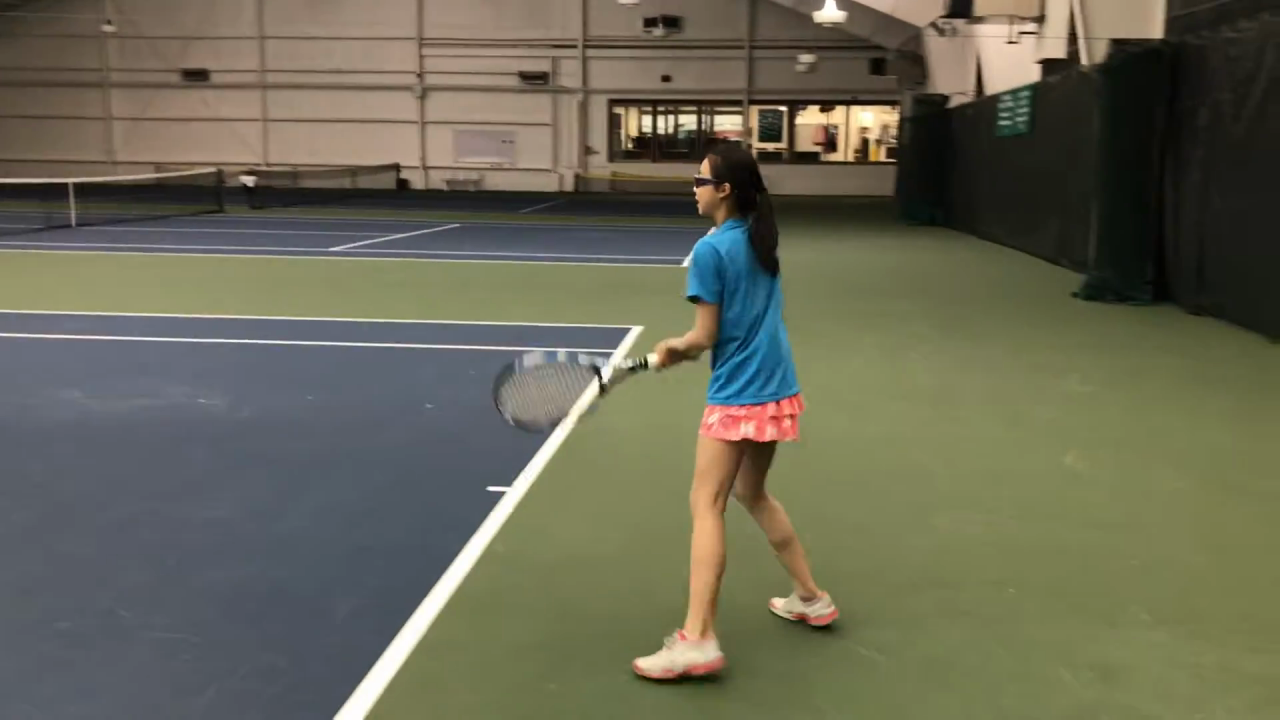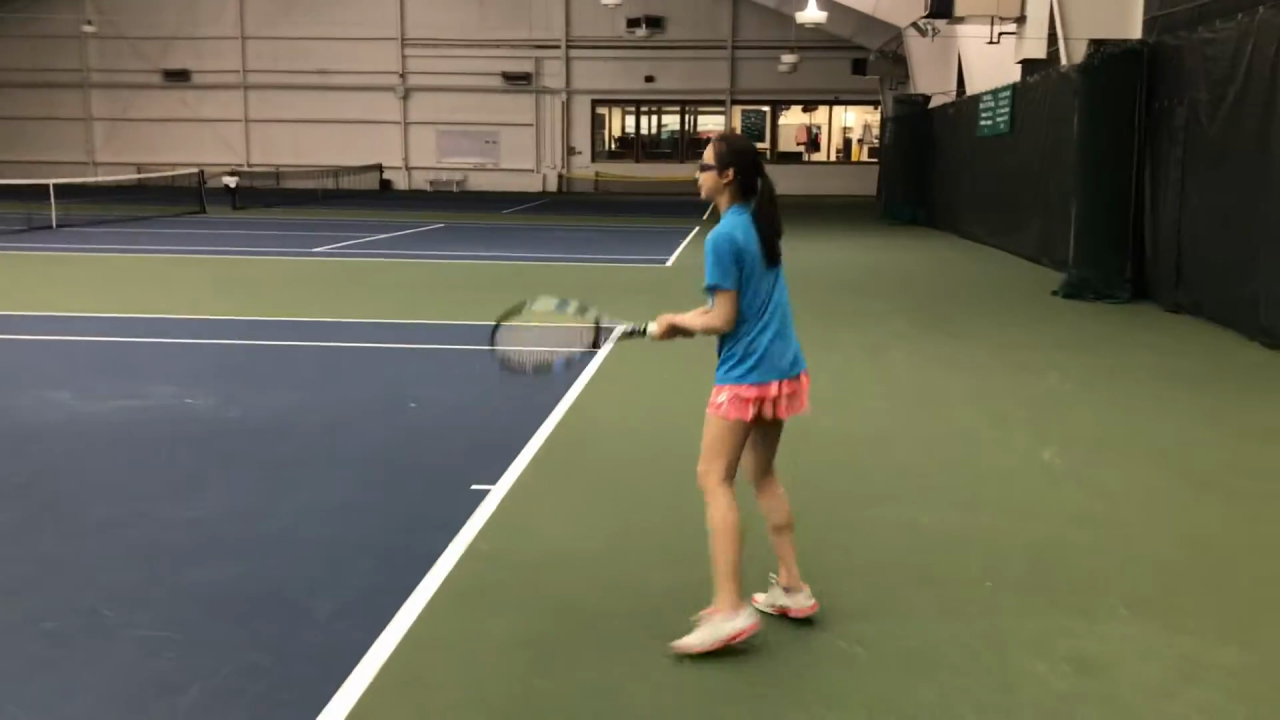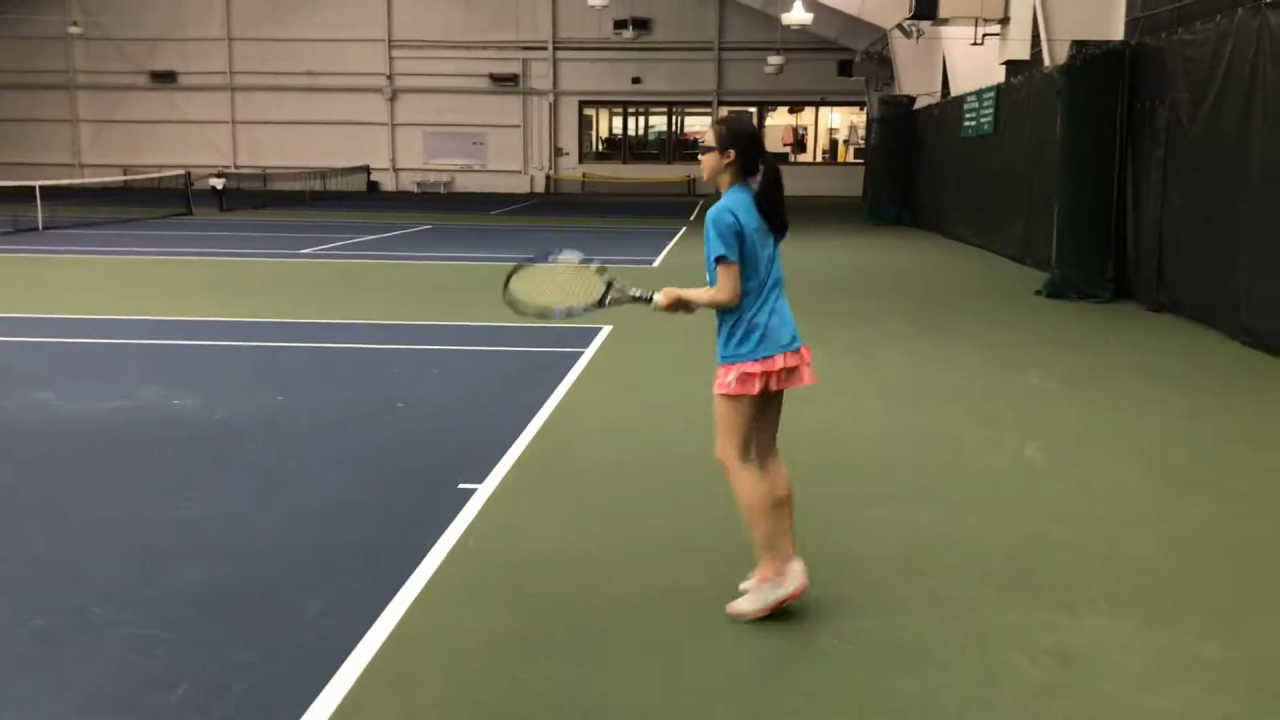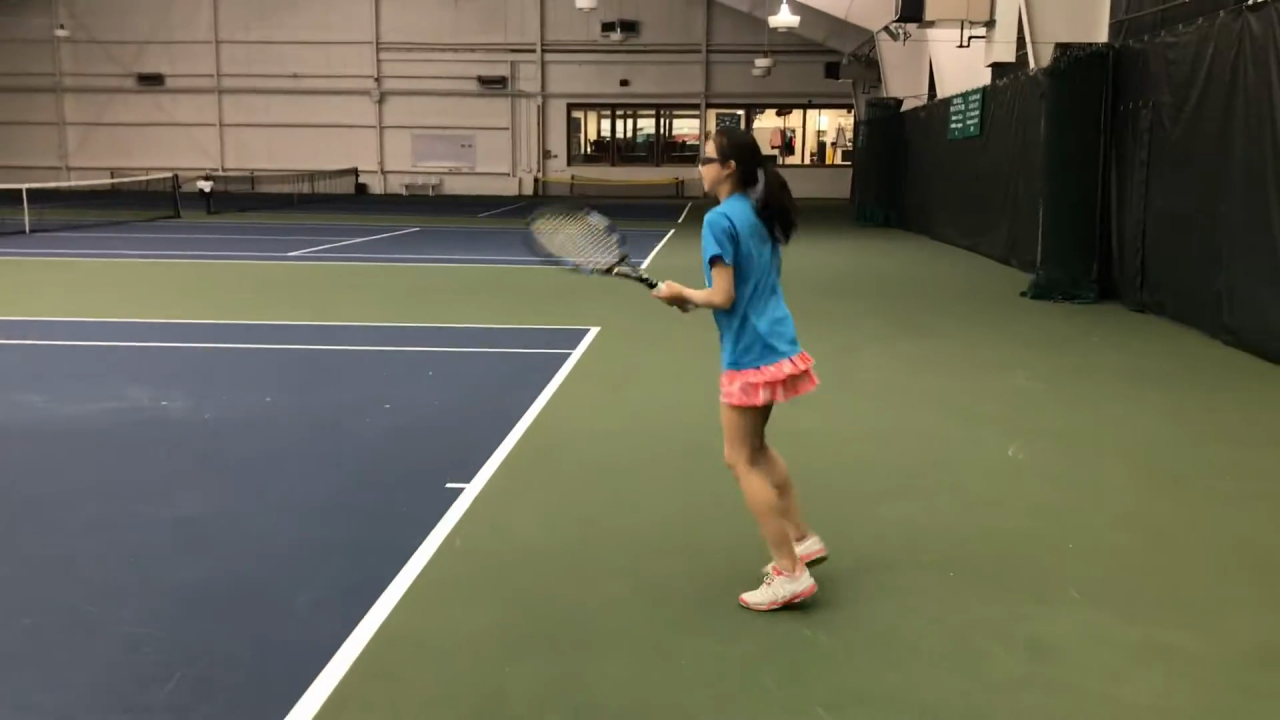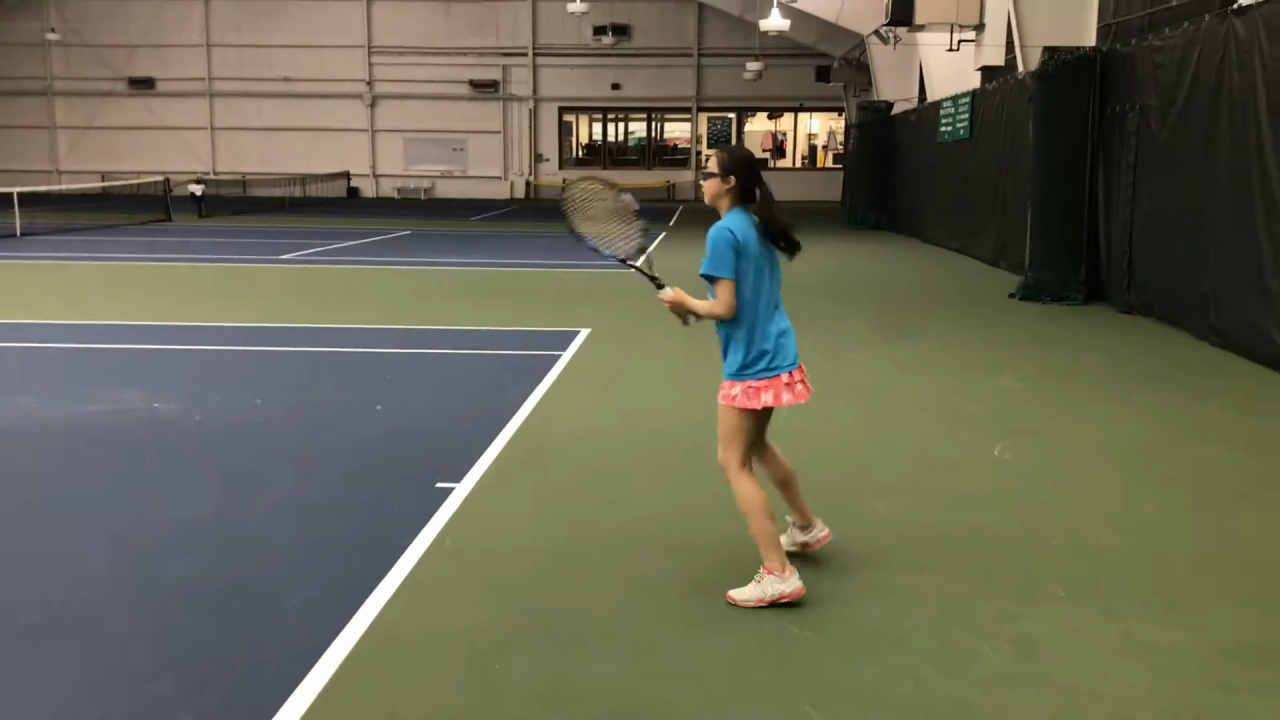
dt=0.1s
person 1, frame 1
left shoulder: (710, 248)
right shoulder: (761, 244)
left elbow: (704, 336)
left wrist: (671, 349)
right wrist: (690, 343)
left hip: (738, 396)
right hip: (776, 391)
left knee: (705, 506)
right knee: (752, 491)
left ankle: (697, 639)
right ankle: (810, 597)
person 1, frame 2
left shoulder: (722, 238)
right shoulder: (760, 226)
left elbow: (723, 321)
left wrist: (677, 323)
right wrist: (691, 318)
left hip: (745, 375)
right hip: (780, 368)
left knee: (713, 479)
right knee: (762, 474)
left ankle: (727, 610)
right ankle: (792, 587)
person 1, frame 3
left shoulder: (722, 214)
right shoulder: (761, 206)
left elbow: (728, 296)
left wrist: (681, 296)
right wrist: (694, 294)
left hip: (746, 352)
right hip: (778, 345)
left knee: (733, 457)
right knee: (764, 450)
left ankle: (777, 572)
right ankle: (785, 561)
person 1, frame 4
left shoulder: (720, 219)
right shoulder: (760, 215)
left elbow: (722, 297)
left wrist: (681, 293)
right wrist: (692, 294)
left hip: (747, 358)
right hip: (777, 349)
left knee: (740, 461)
right knee: (754, 446)
left ankle: (790, 572)
right ankle: (801, 540)
person 1, frame 5
left shoulder: (723, 232)
right shoulder: (760, 228)
left elbow: (726, 308)
left wrist: (685, 302)
right wrist: (696, 306)
left hip: (750, 366)
right hip: (776, 358)
left knee: (733, 463)
right knee: (757, 445)
left ankle: (779, 575)
right ankle: (807, 527)
